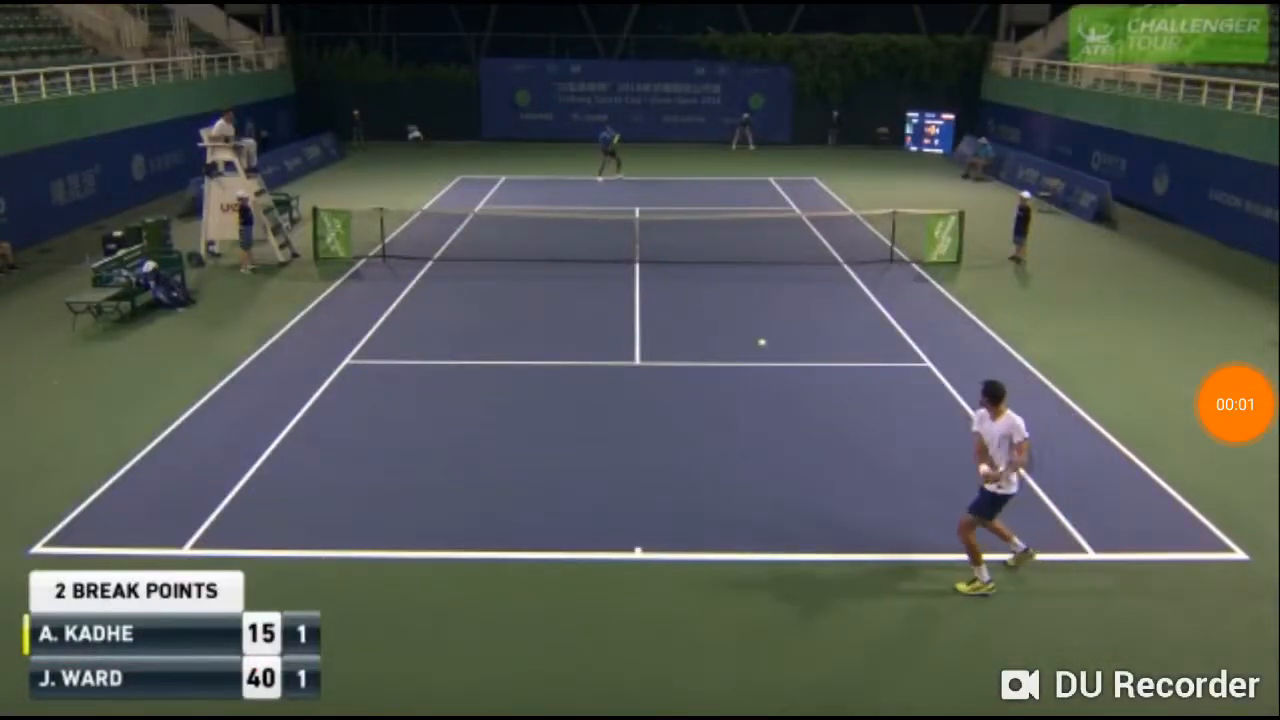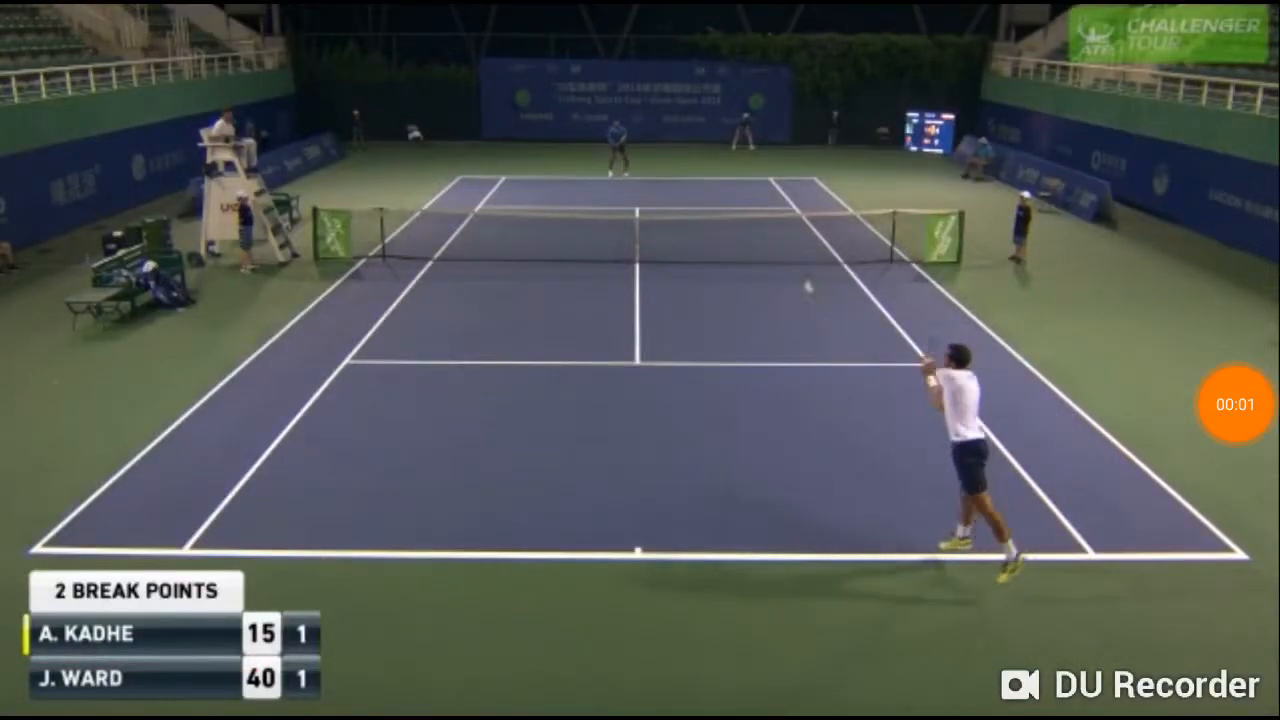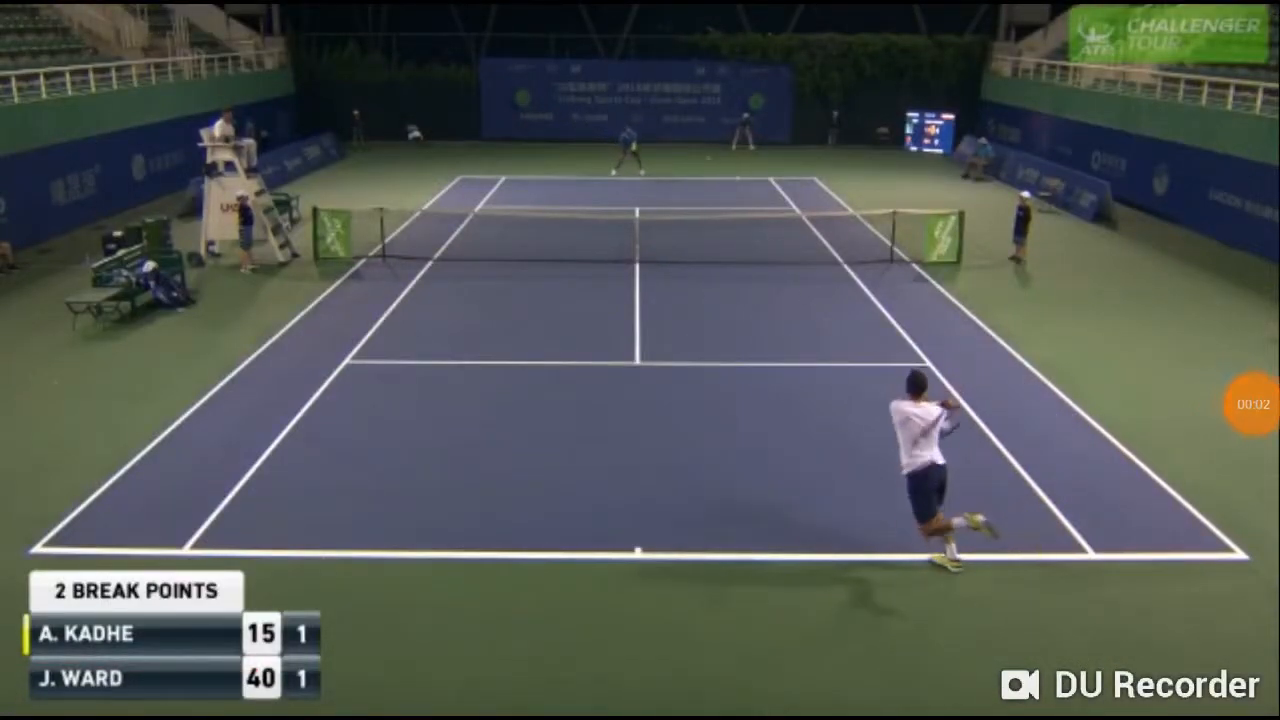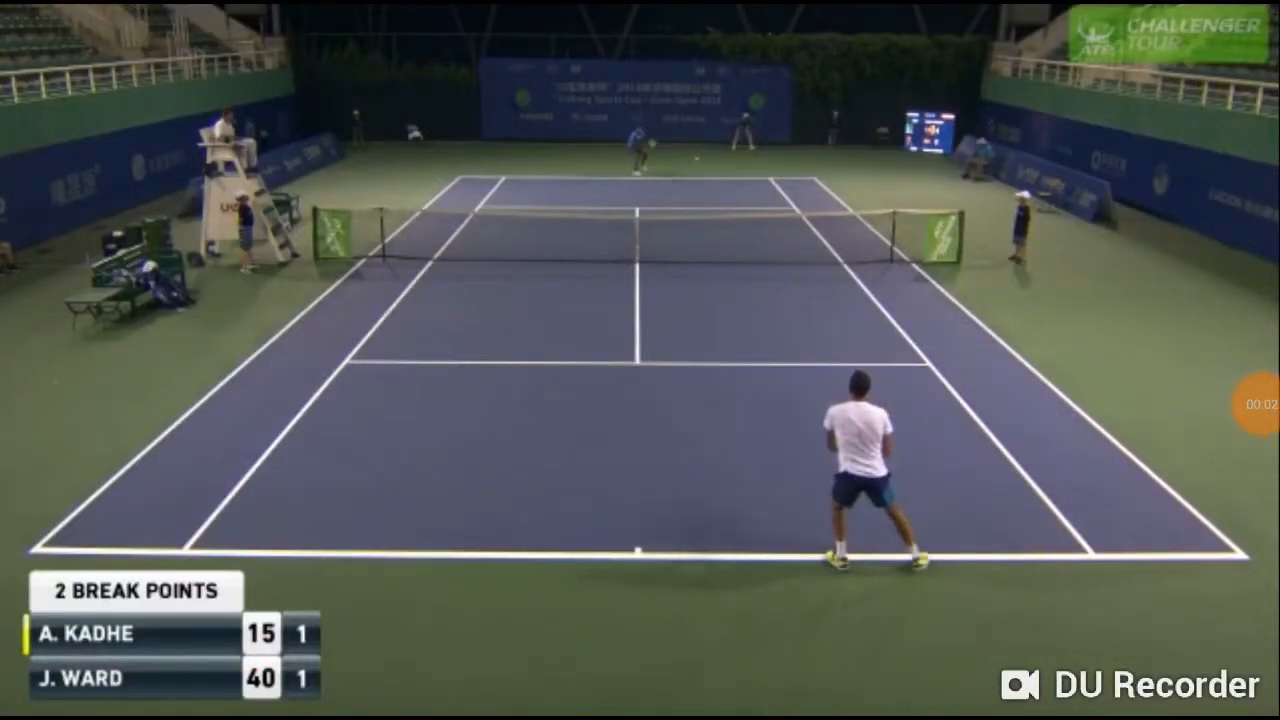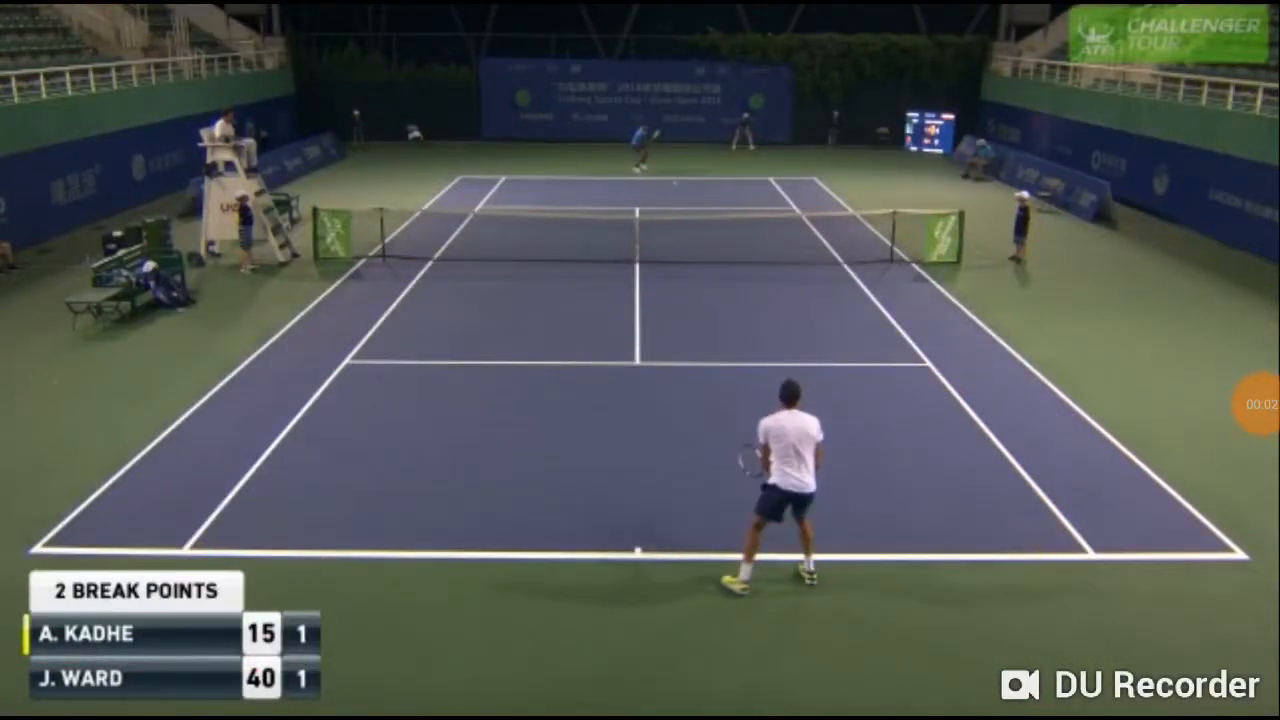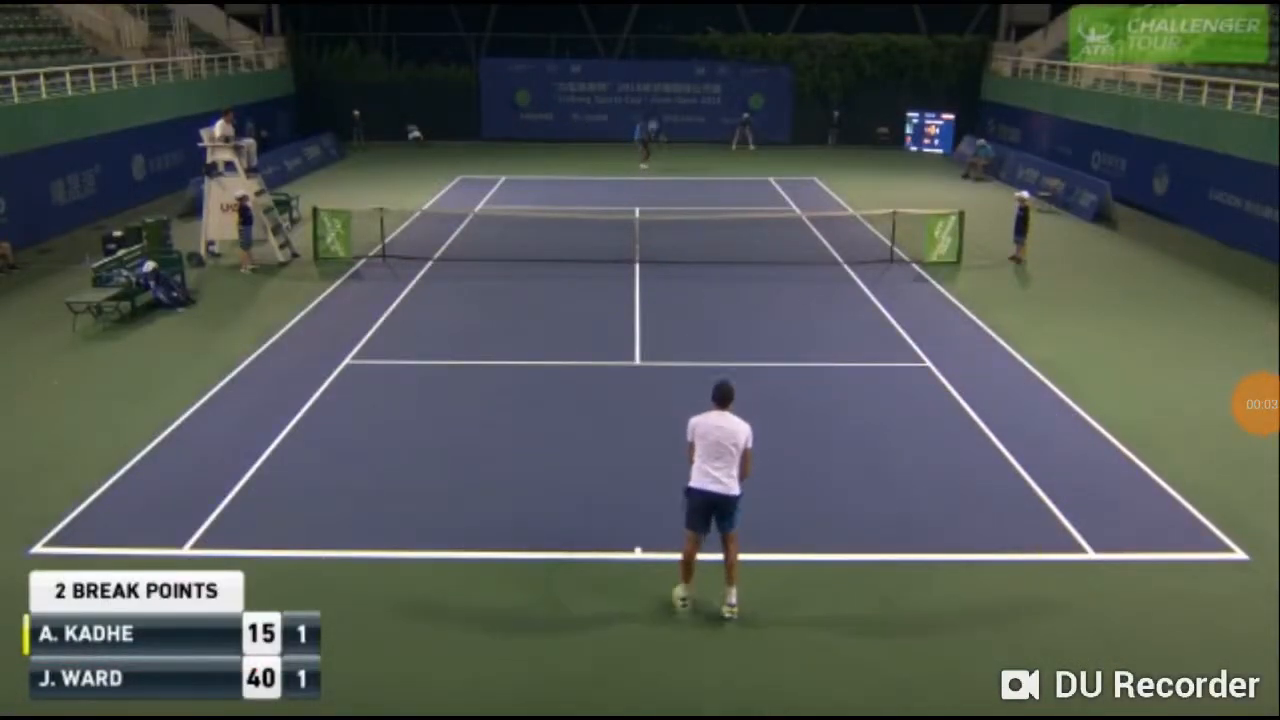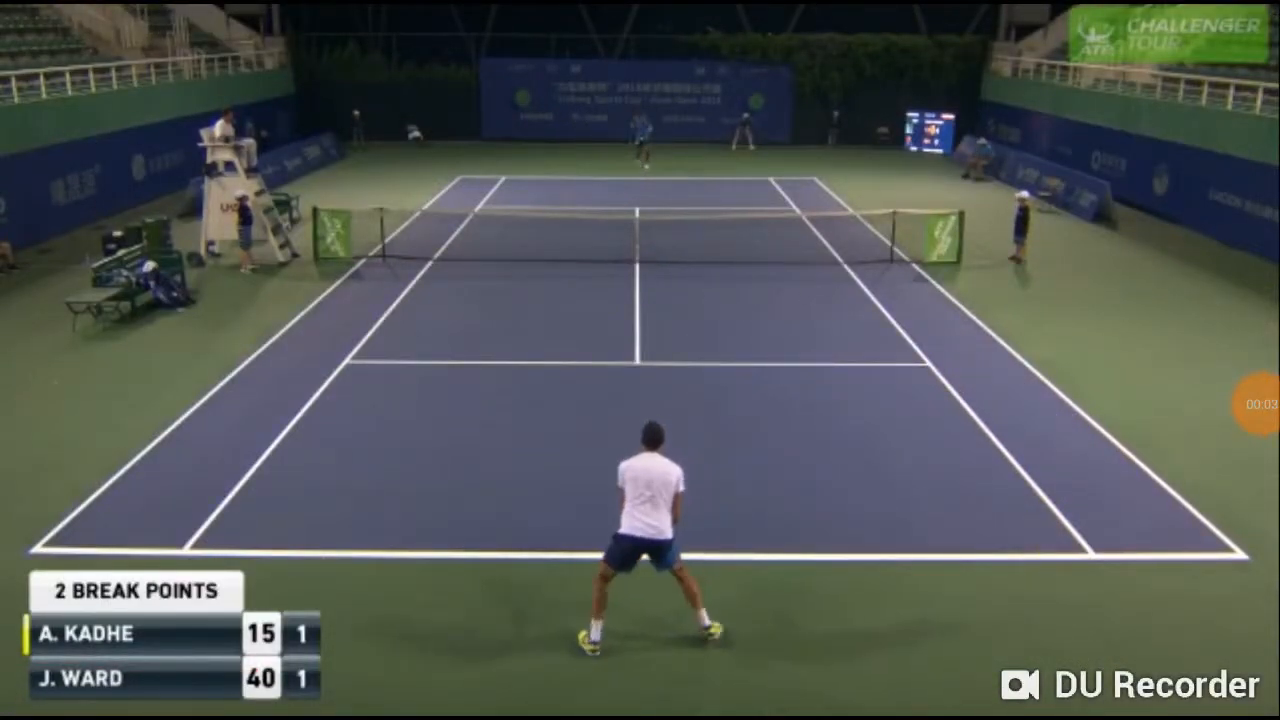
dt=0.3s
person 1, frame 1
left shoulder: (1014, 422)
right shoulder: (980, 415)
left elbow: (1021, 457)
right elbow: (979, 447)
left wrist: (1003, 474)
right wrist: (984, 468)
left hip: (1000, 488)
right hip: (988, 482)
left knee: (965, 528)
right knee: (985, 521)
left ankle: (984, 581)
right ankle: (1021, 550)
person 1, frame 2
left shoulder: (950, 375)
right shoulder: (969, 378)
left elbow: (935, 386)
right elbow: (943, 405)
left wrist: (929, 372)
right wrist: (932, 374)
left hip: (965, 446)
right hip: (974, 442)
left knee: (981, 502)
right knee: (968, 493)
left ankle: (1012, 556)
right ankle: (962, 536)
person 1, frame 3
left shoulder: (896, 408)
right shoulder: (937, 412)
left wrist: (941, 406)
left hip: (918, 472)
right hip: (938, 467)
left knee: (929, 527)
right knee: (933, 513)
left ankle: (971, 521)
right ankle: (952, 556)
person 1, frame 4
left shoulder: (834, 412)
right shoulder: (881, 414)
left elbow: (831, 445)
right elbow: (887, 451)
left hip: (850, 473)
right hip: (877, 474)
left knee: (837, 509)
right knee: (893, 511)
left ankle: (840, 556)
right ankle: (916, 556)
person 1, frame 5
left shoulder: (767, 423)
right shoulder: (813, 422)
left elbow: (765, 460)
right elbow: (817, 461)
left hip: (779, 486)
right hip: (807, 487)
left knee: (755, 527)
right knee: (802, 521)
left ankle: (742, 579)
right ankle: (810, 568)
person 1, frame 6
left shoulder: (696, 422)
right shoulder: (743, 427)
left elbow: (692, 457)
right elbow: (745, 471)
left hip: (699, 489)
right hip: (729, 492)
left knee: (692, 543)
right knee: (729, 543)
left ankle: (683, 594)
right ankle: (731, 602)
person 1, frame 7
left shoulder: (626, 466)
right shoulder: (674, 470)
right elbow: (675, 515)
left hip: (629, 534)
right hip: (661, 536)
left knee: (602, 578)
right knee: (682, 574)
left ankle: (594, 638)
right ankle: (706, 624)
